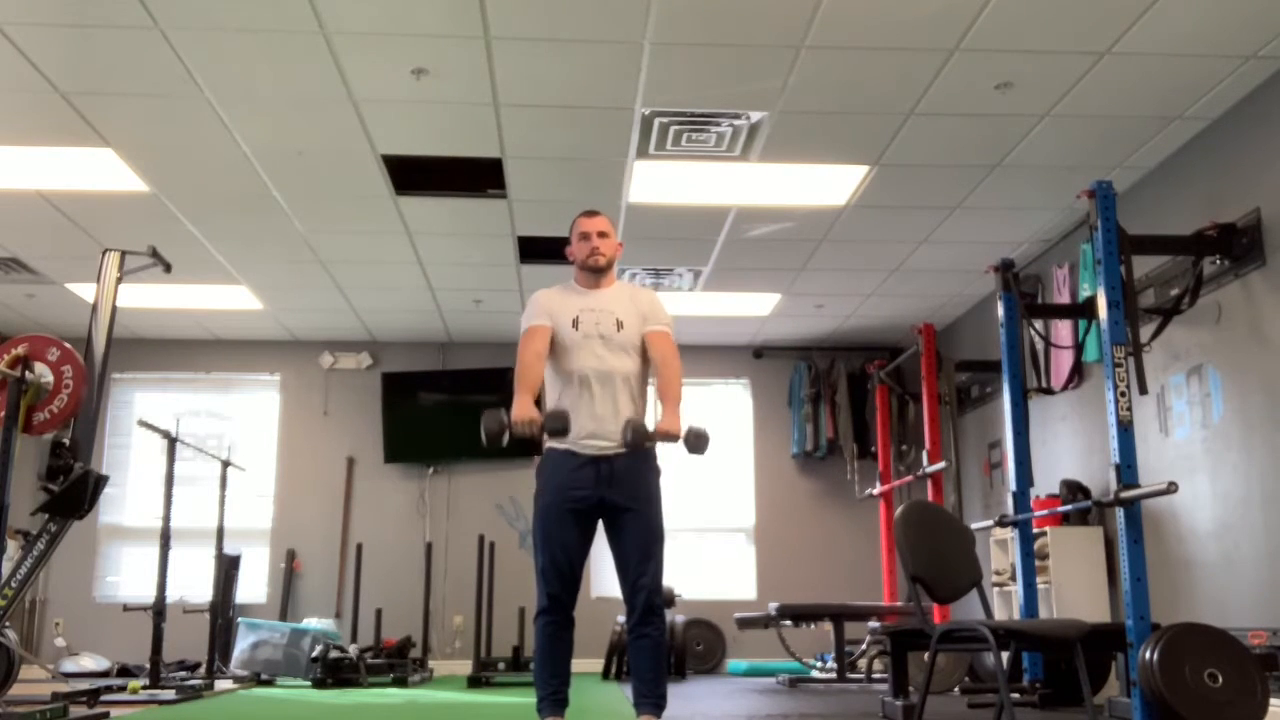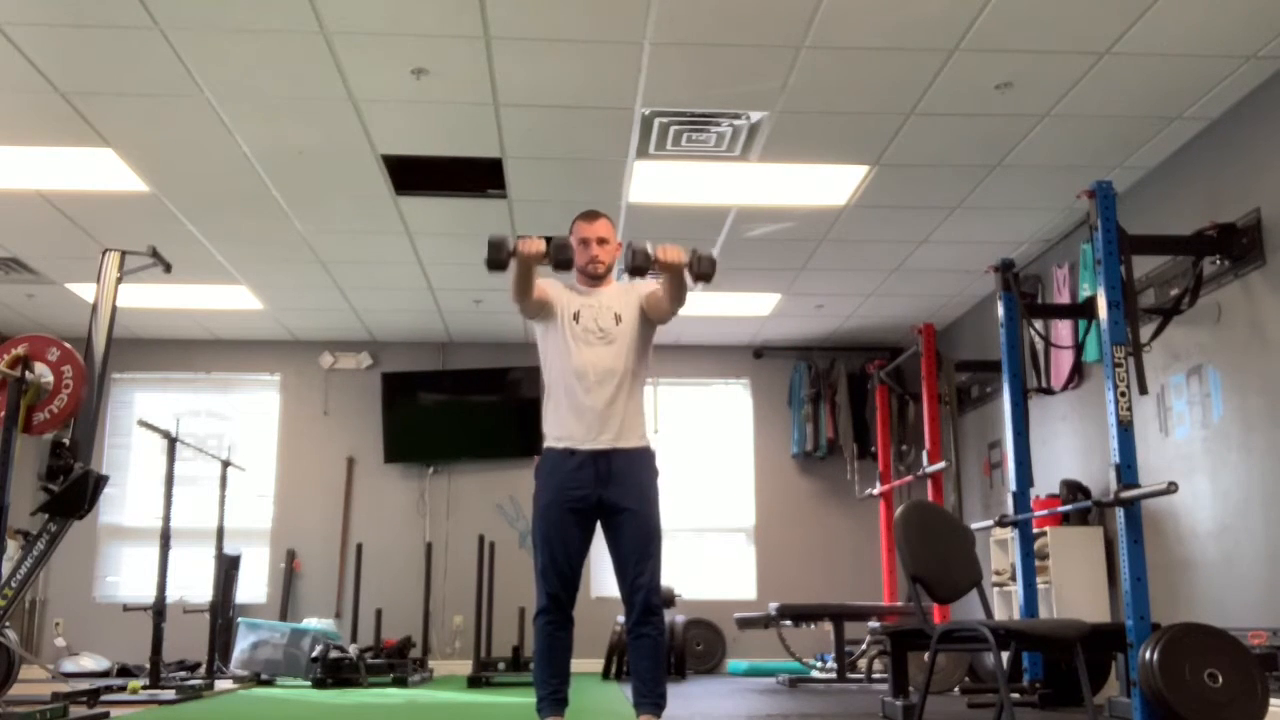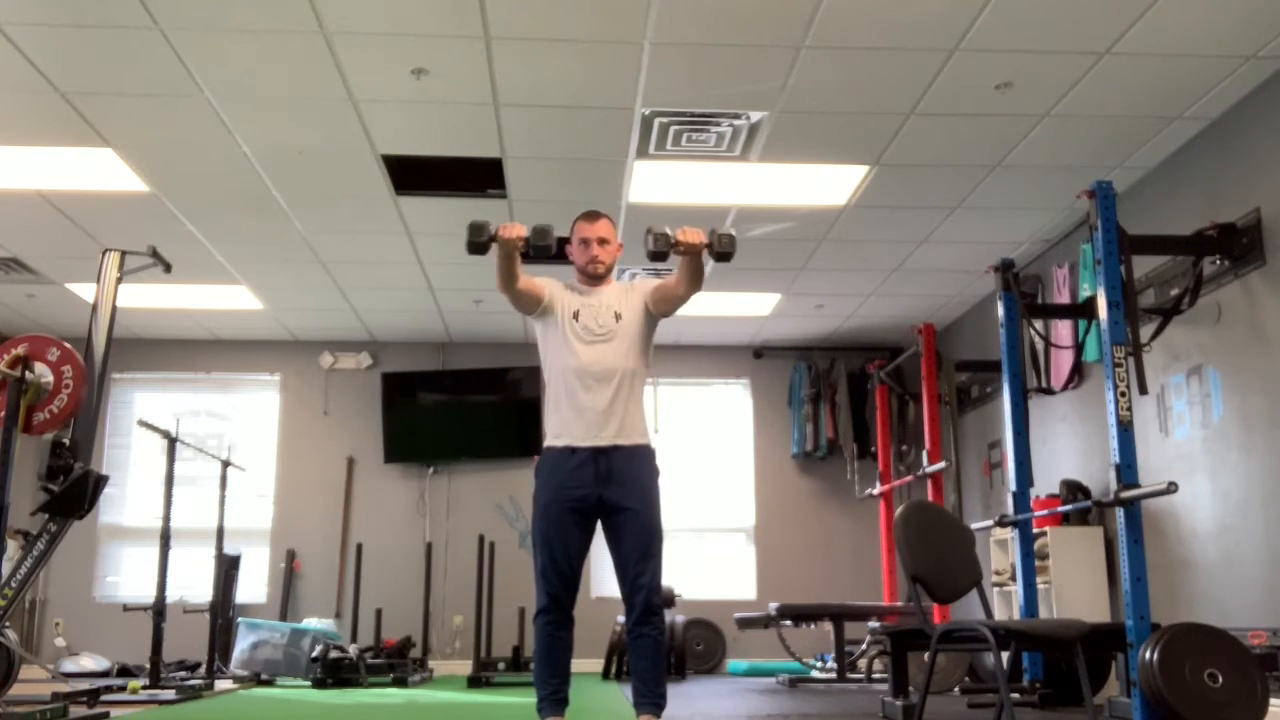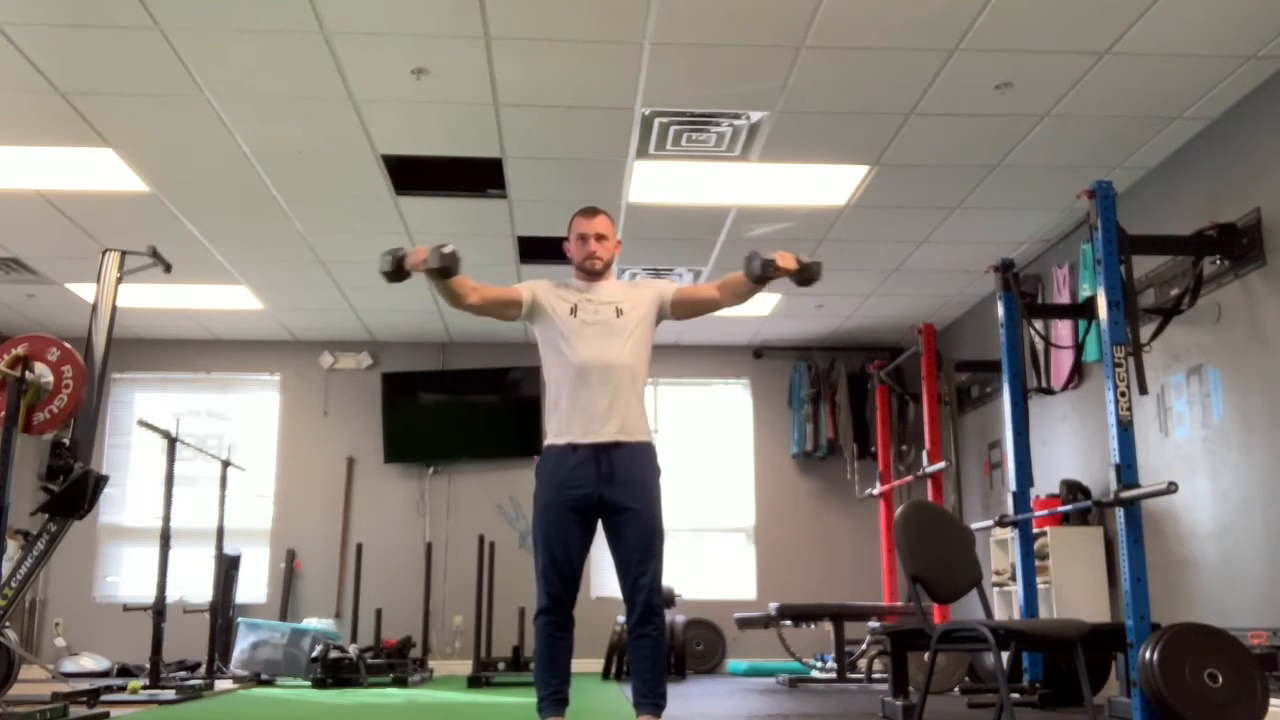
dt=0.3s
person 1, frame 1
left shoulder: (643, 302)
right shoulder: (546, 302)
left elbow: (665, 361)
right elbow: (532, 355)
left wrist: (671, 412)
right wrist: (522, 401)
left hip: (632, 463)
right hip: (565, 464)
left knee: (645, 597)
right knee: (555, 598)
person 1, frame 2
left shoulder: (638, 298)
right shoulder: (552, 298)
left elbow: (672, 298)
right elbow: (522, 292)
left wrist: (675, 267)
right wrist: (525, 260)
left hip: (629, 462)
right hip: (563, 462)
left knee: (643, 596)
right knee: (554, 598)
person 1, frame 3
left shoulder: (640, 298)
right shoulder: (549, 298)
left elbow: (685, 286)
right elbow: (510, 284)
left wrist: (691, 254)
right wrist: (507, 250)
left hip: (630, 460)
right hip: (563, 461)
left knee: (644, 596)
right knee: (554, 597)
person 1, frame 4
left shoulder: (645, 295)
right shoulder: (544, 296)
left elbow: (717, 293)
right elbow: (472, 297)
left wrist: (766, 273)
right wrist: (435, 272)
left hip: (631, 457)
right hip: (564, 460)
left knee: (644, 596)
right knee: (554, 598)
